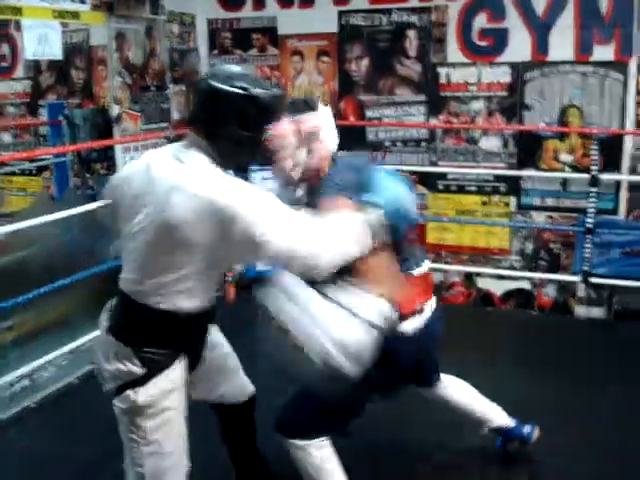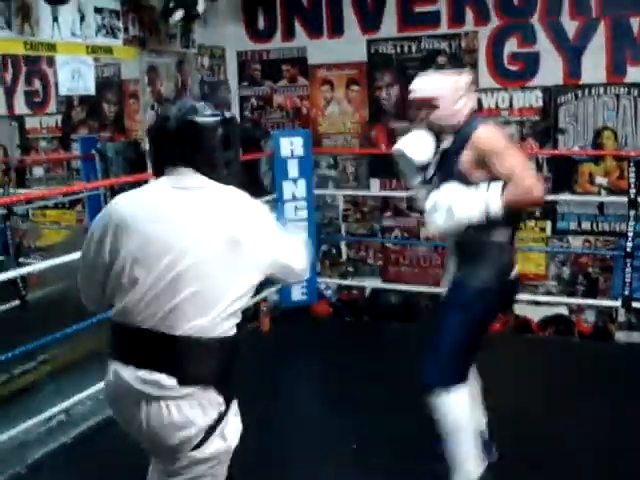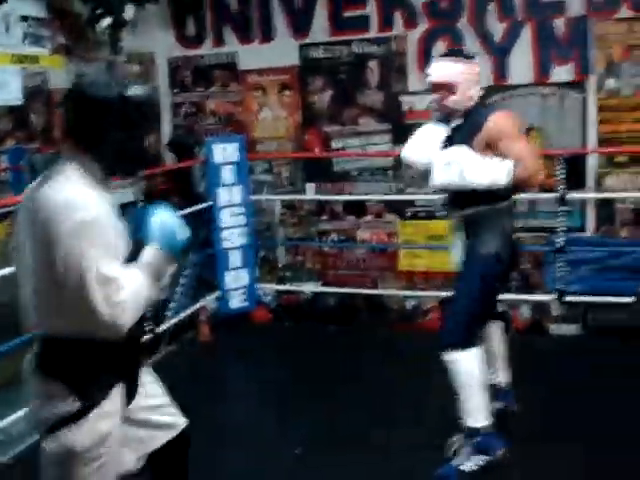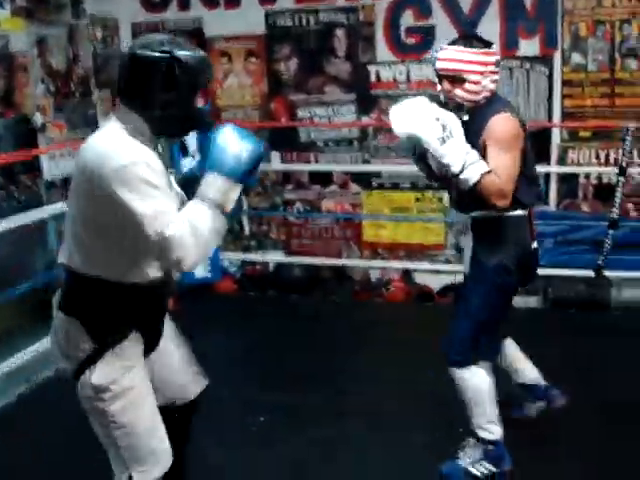
dt=0.5s
person 1, frame 1
left shoulder: (334, 201)
right shoulder: (360, 169)
left hip: (391, 332)
right hip: (418, 317)
left knee: (299, 427)
right knee: (427, 378)
right ankle: (511, 427)
person 1, frame 2
left shoulder: (485, 136)
right shoulder: (448, 145)
left elbow: (533, 191)
right elbow: (436, 205)
left wrist: (471, 204)
right wrist: (418, 172)
left hip: (484, 269)
right hip: (472, 264)
left knee: (440, 378)
right knee: (459, 355)
right ankle: (474, 434)
person 1, frame 3
left shoulder: (495, 120)
right shoulder: (449, 126)
left elbow: (534, 173)
right elbow: (449, 181)
left wrist: (476, 171)
right wrist: (427, 162)
left hip: (491, 236)
right hip: (474, 233)
left knee: (456, 335)
right knee: (479, 313)
left ankle: (480, 437)
right ankle: (500, 387)
person 1, frame 4
left shoulder: (501, 121)
right shoulder: (462, 115)
left elbow: (499, 193)
right elbow: (447, 176)
left wrist: (450, 147)
right wrist: (425, 144)
left hip: (504, 244)
right hip: (488, 242)
left knee: (462, 353)
right knee: (481, 332)
right ankle: (540, 388)
person 2, frame 1
left shoulder: (155, 161)
right shoulder: (219, 197)
left elbow: (116, 196)
right elbow: (312, 250)
right wrist: (376, 218)
left hip: (184, 329)
right hip: (144, 352)
left knee: (238, 399)
person 2, frame 2
left shoulder: (118, 211)
right shoulder: (246, 213)
left elbow: (93, 297)
right elbow: (295, 257)
left hip: (127, 379)
right hip: (191, 395)
person 2, frame 3
left shoulder: (47, 191)
right shoulder: (78, 207)
right elbow: (113, 312)
left wrist: (133, 247)
right wrist: (159, 254)
left hip: (110, 371)
right hip: (82, 388)
left knee: (172, 439)
person 2, frame 4
left shoulder: (127, 142)
right shoulder: (117, 158)
left elbow: (163, 218)
right elbow: (183, 249)
left wrist: (208, 174)
right wrist: (222, 177)
left hip: (138, 308)
right hip: (100, 328)
left knee: (182, 399)
